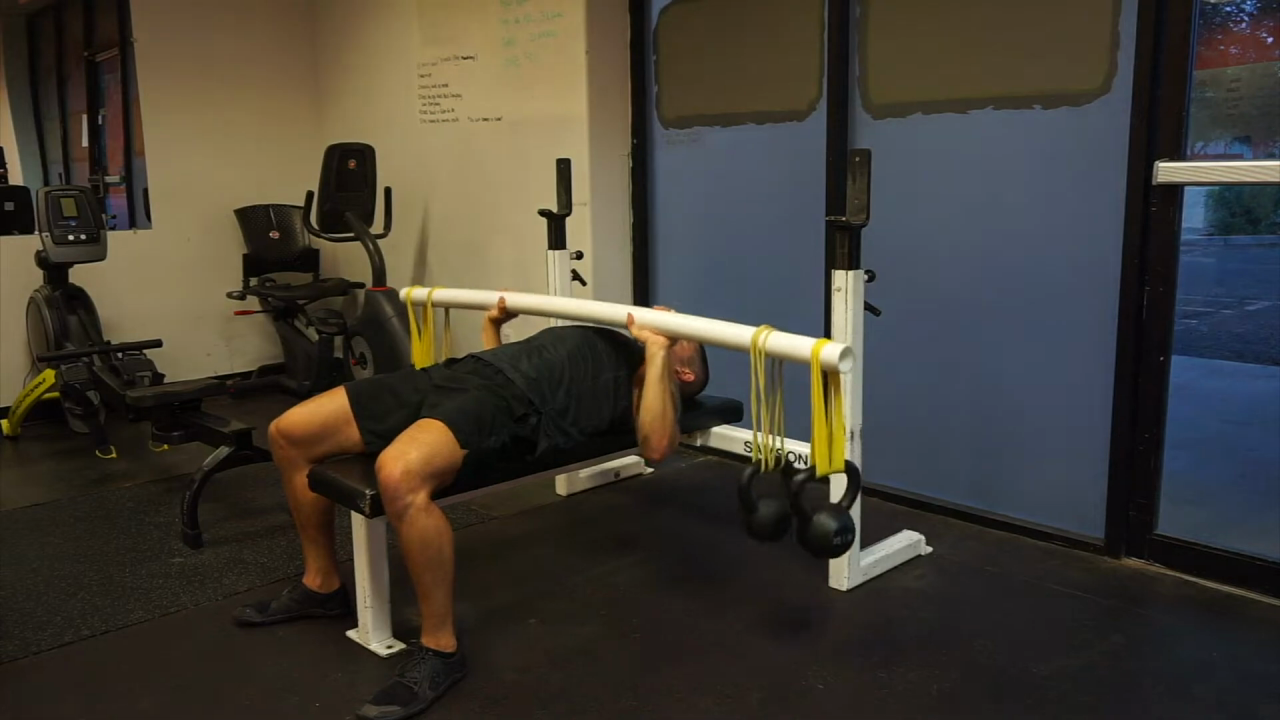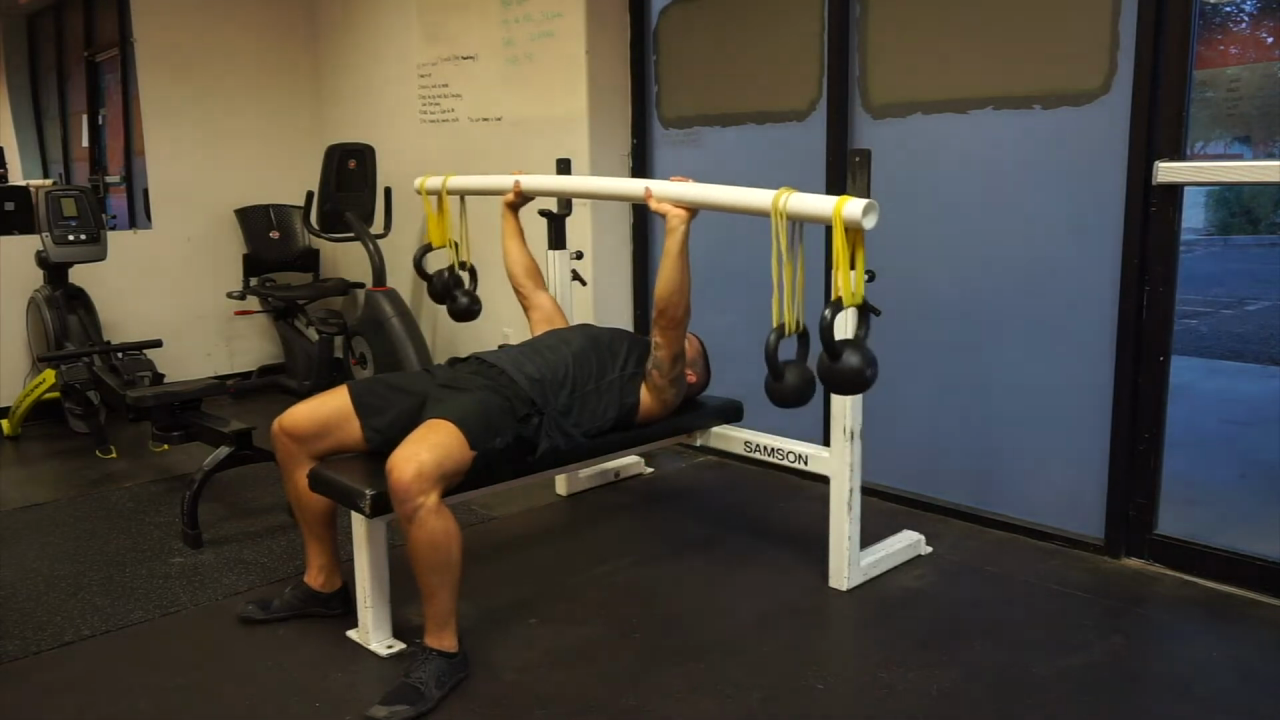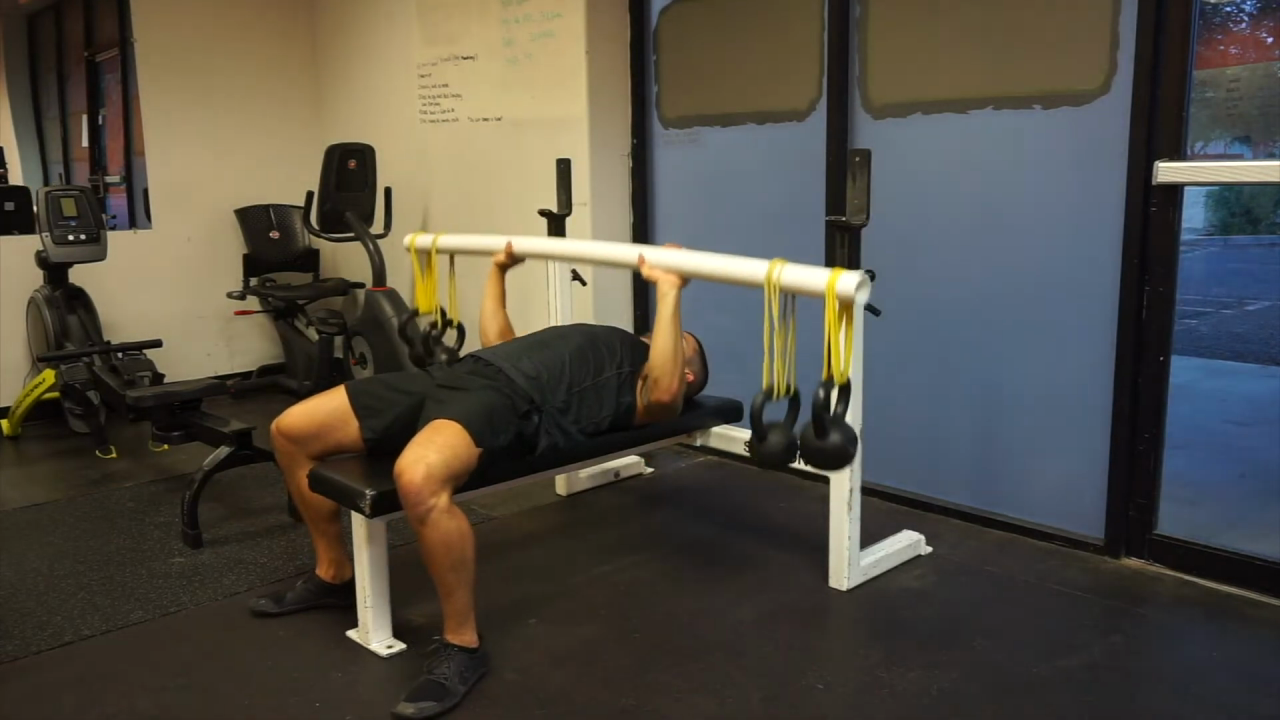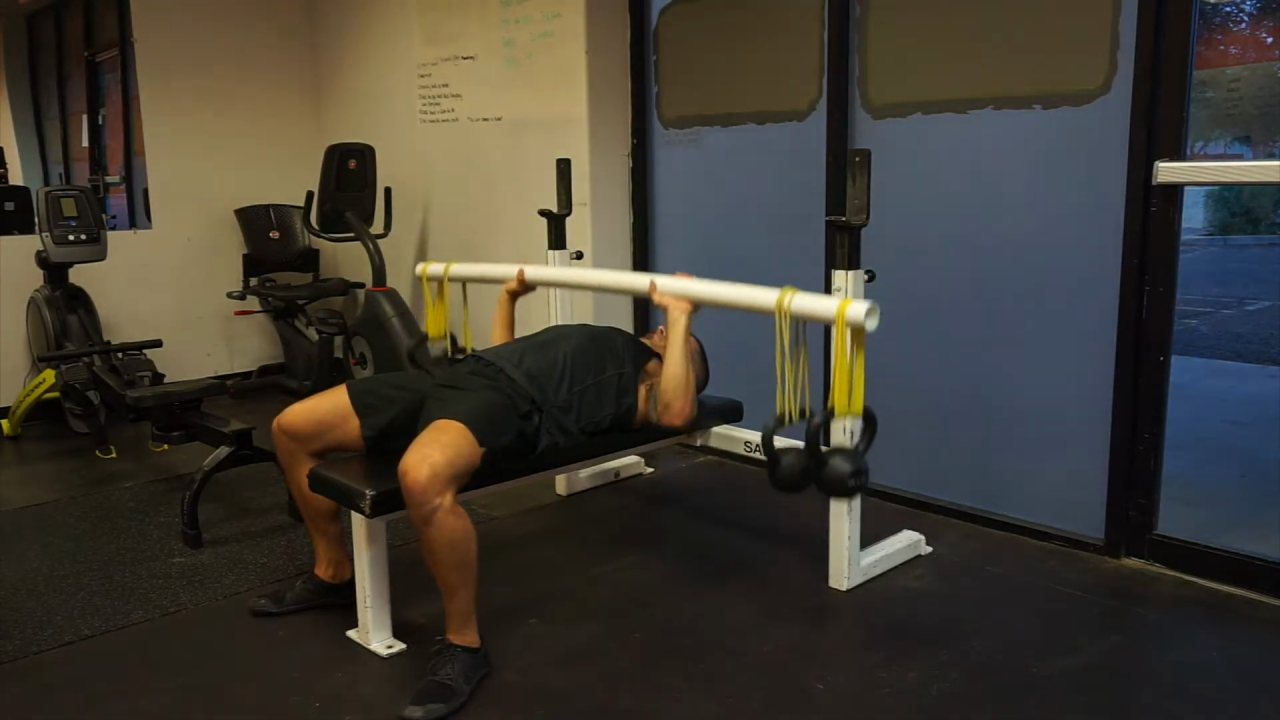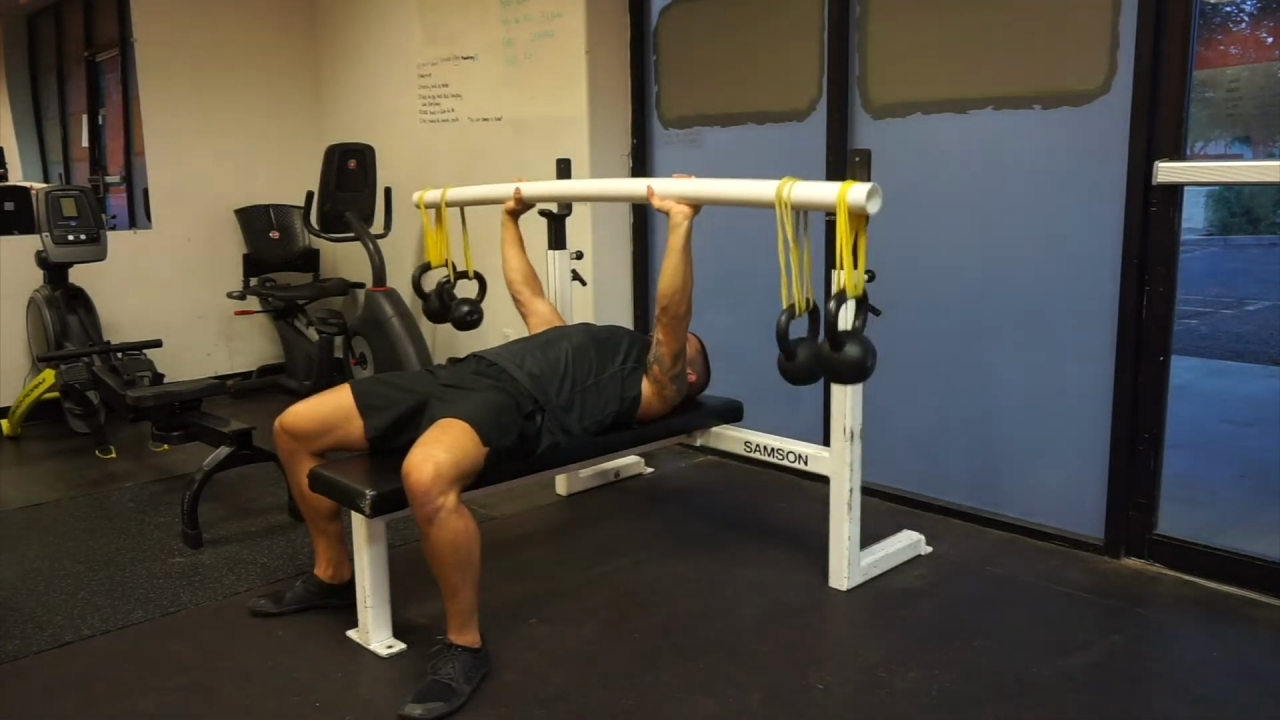
dt=1s
person 1, frame 1
left shoulder: (651, 377)
right shoulder: (602, 349)
left elbow: (656, 445)
left wrist: (657, 348)
right wrist: (493, 324)
left hip: (510, 401)
left knee: (400, 476)
right knee: (289, 433)
left ankle: (439, 650)
right ankle: (321, 585)
person 1, frame 2
left shoulder: (659, 386)
right shoulder: (596, 352)
left elbow: (670, 316)
right elbow: (531, 289)
left wrist: (677, 226)
right wrist: (511, 212)
left hip: (513, 401)
right hip: (461, 374)
left knee: (411, 477)
right knee: (293, 430)
left ankle: (441, 651)
right ankle: (322, 582)
person 1, frame 3
left shoulder: (650, 393)
right shoulder: (596, 355)
left elbow: (663, 390)
right elbow: (497, 343)
left wrist: (668, 291)
right wrist: (499, 270)
left hip: (511, 398)
left knee: (420, 479)
right knee: (291, 430)
left ankle: (462, 646)
right ankle: (334, 576)
person 1, frame 4
left shoulder: (652, 381)
right shoulder: (606, 355)
left elbow: (677, 414)
left wrist: (680, 314)
right wrist: (509, 297)
left hip: (512, 399)
left knee: (424, 479)
right knee: (292, 428)
left ankle: (464, 645)
right ankle: (334, 575)
person 1, frame 5
left shoulder: (657, 386)
right shoulder: (590, 350)
left elbow: (673, 314)
right elbow: (528, 293)
left wrist: (679, 221)
right wrist: (511, 218)
left hip: (514, 400)
right hip: (463, 373)
left knee: (428, 478)
right knee: (293, 428)
left ankle: (464, 646)
right ankle: (332, 575)
